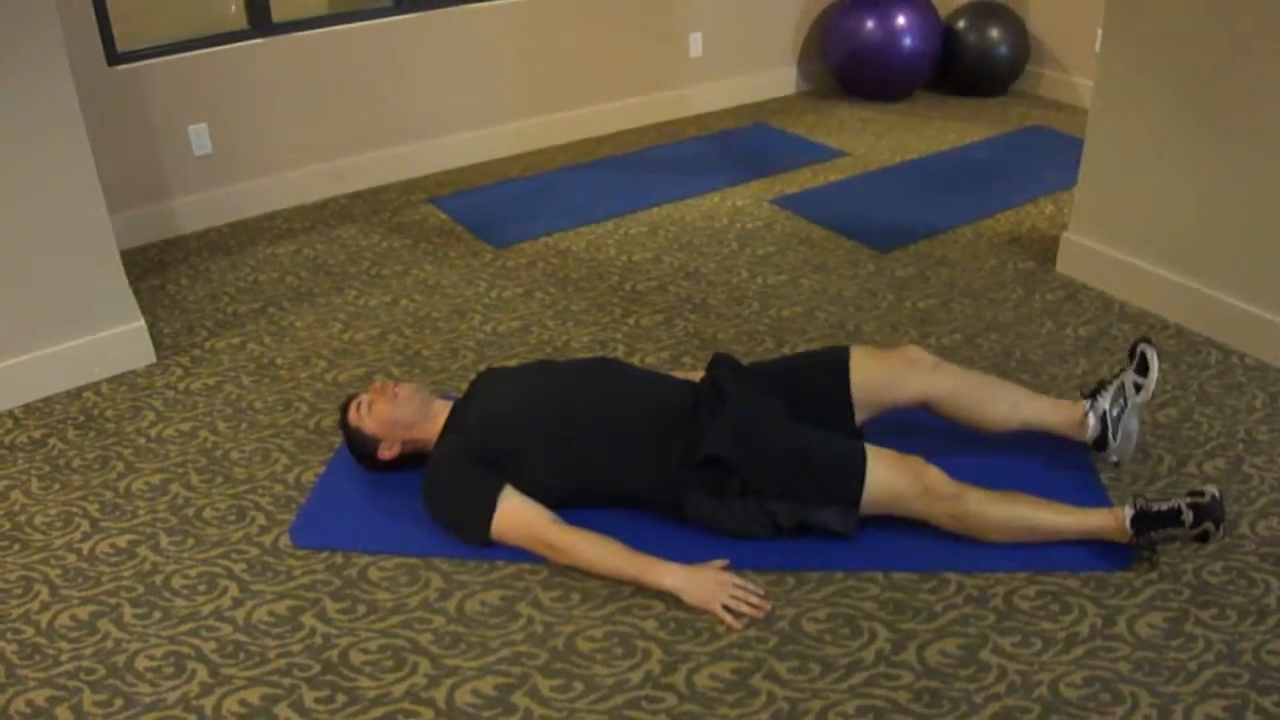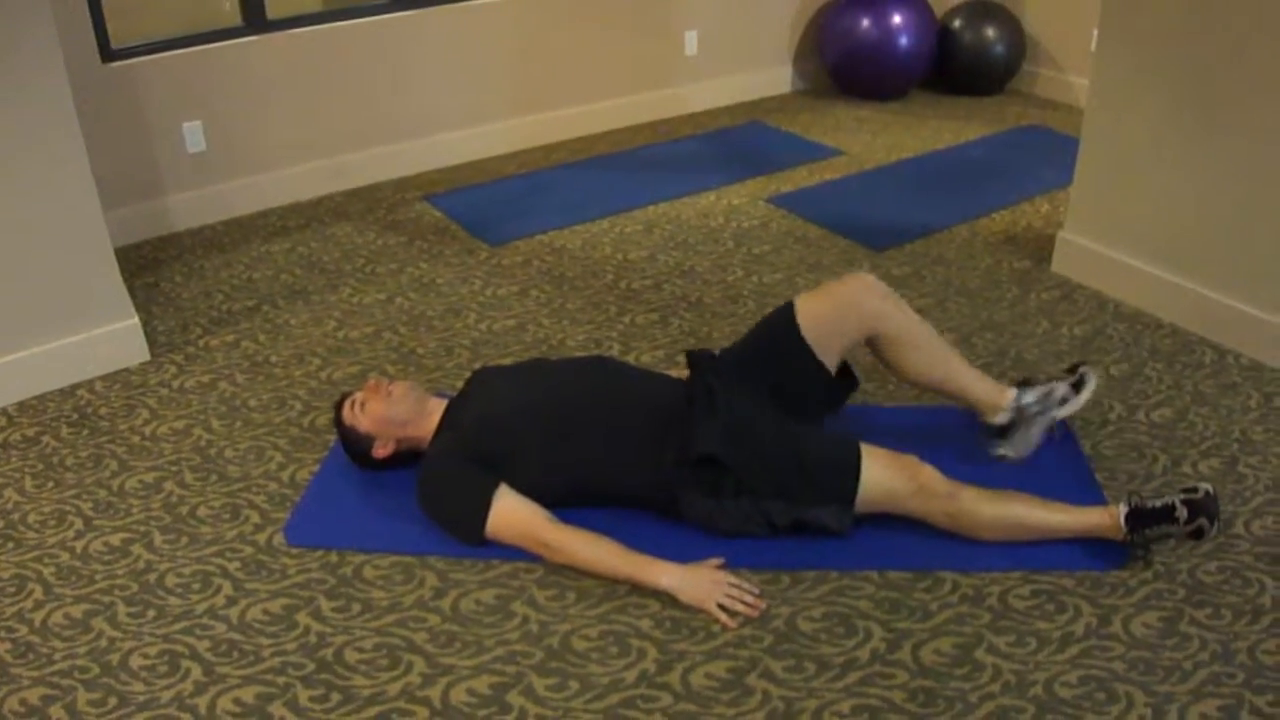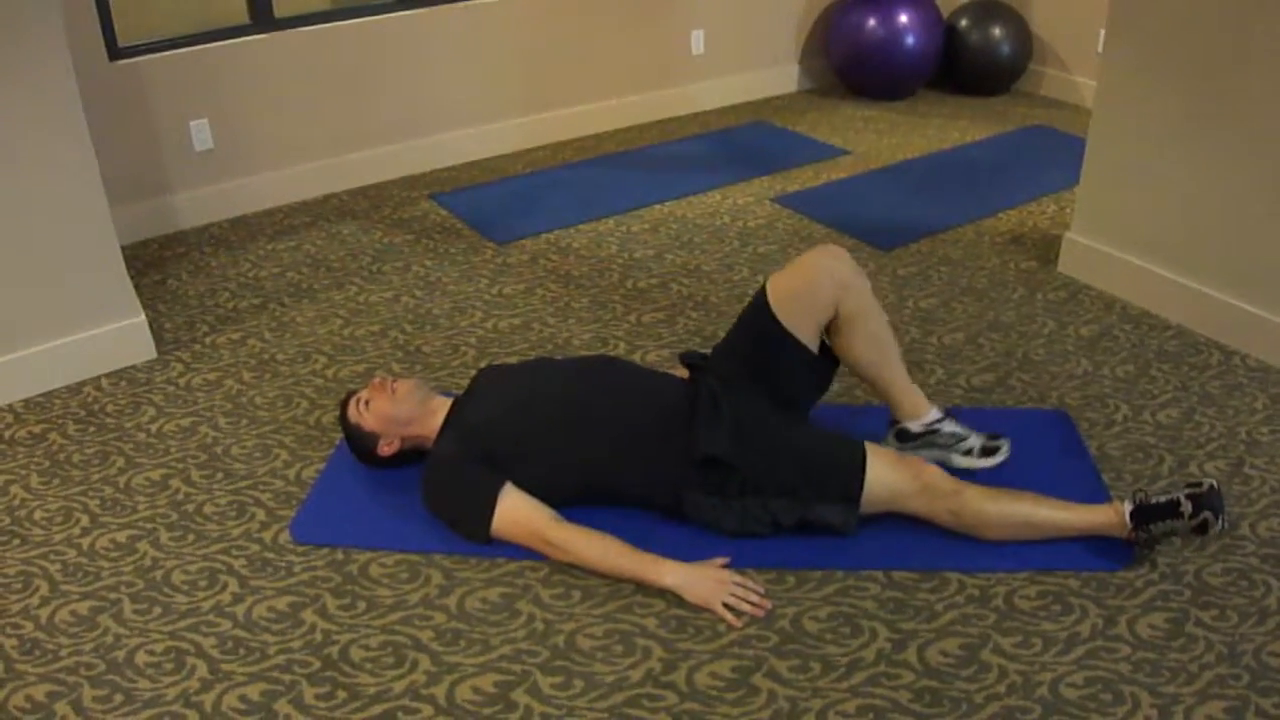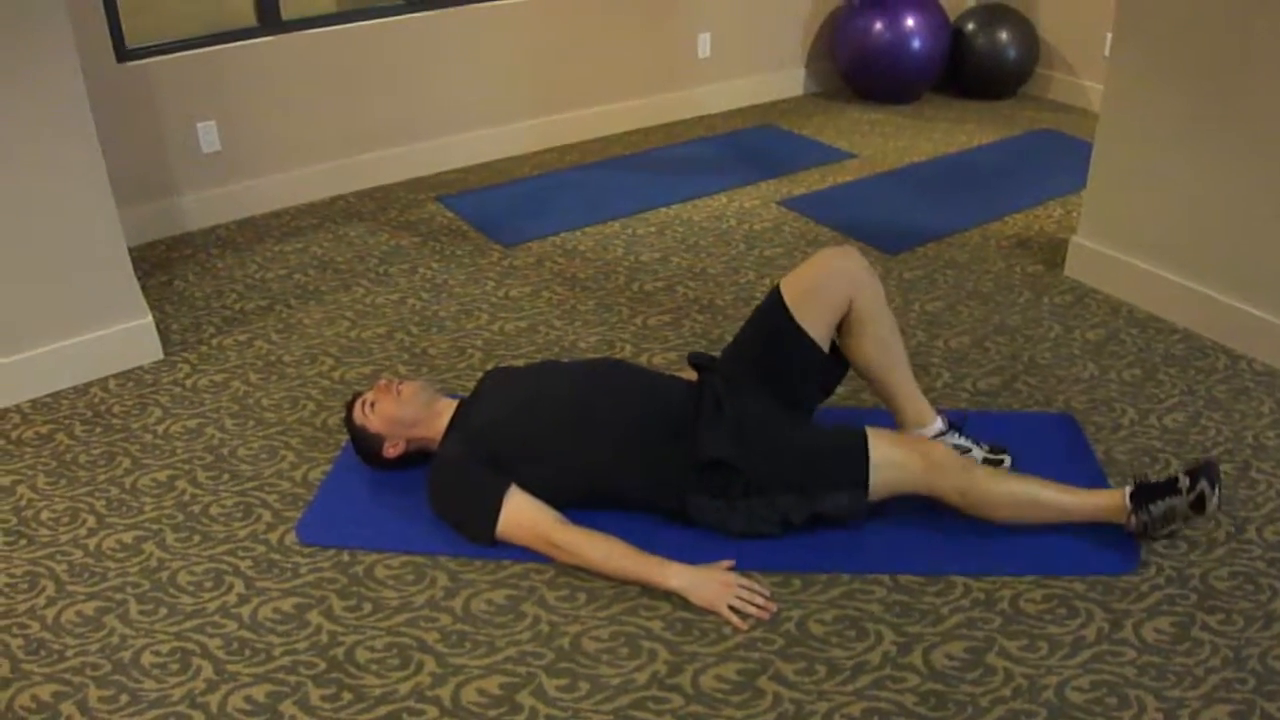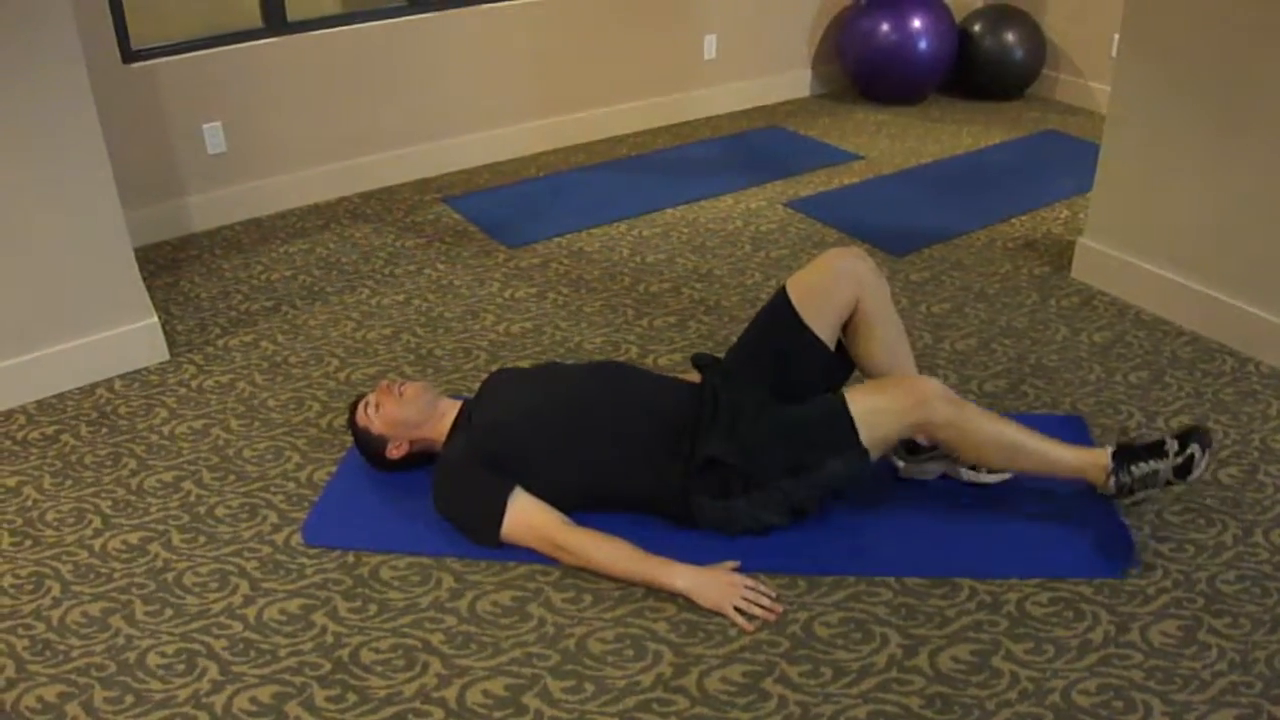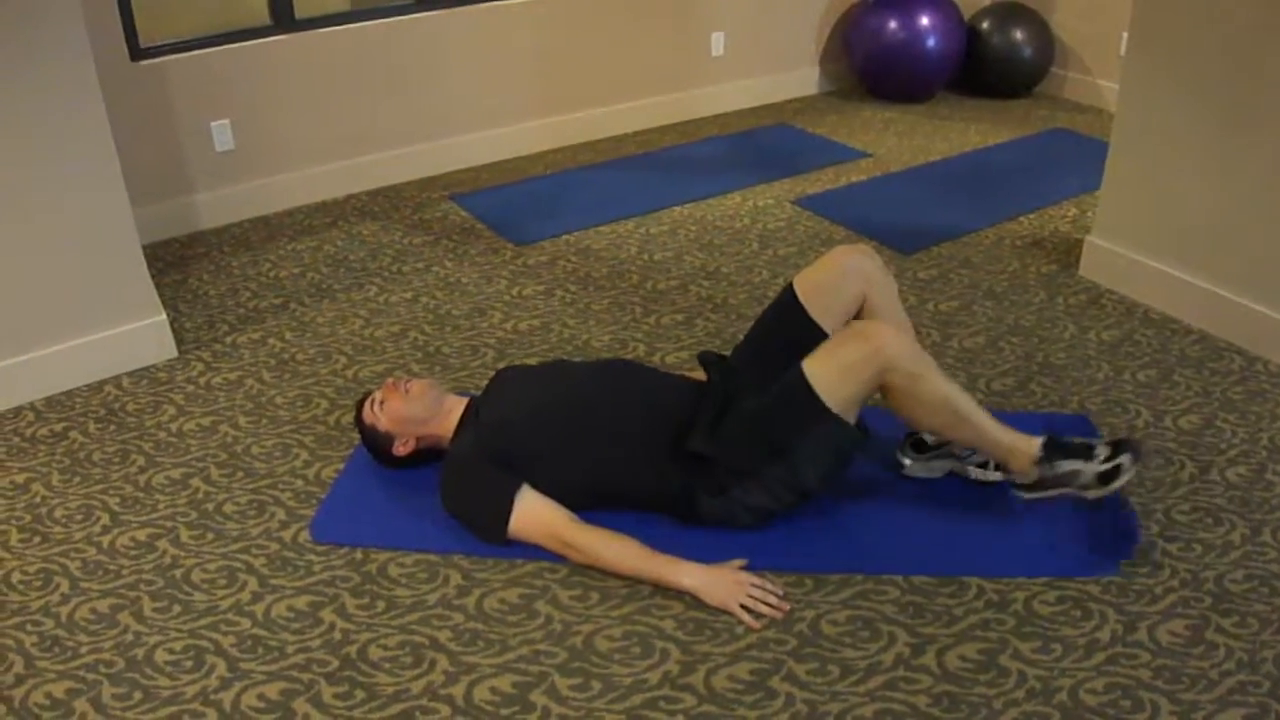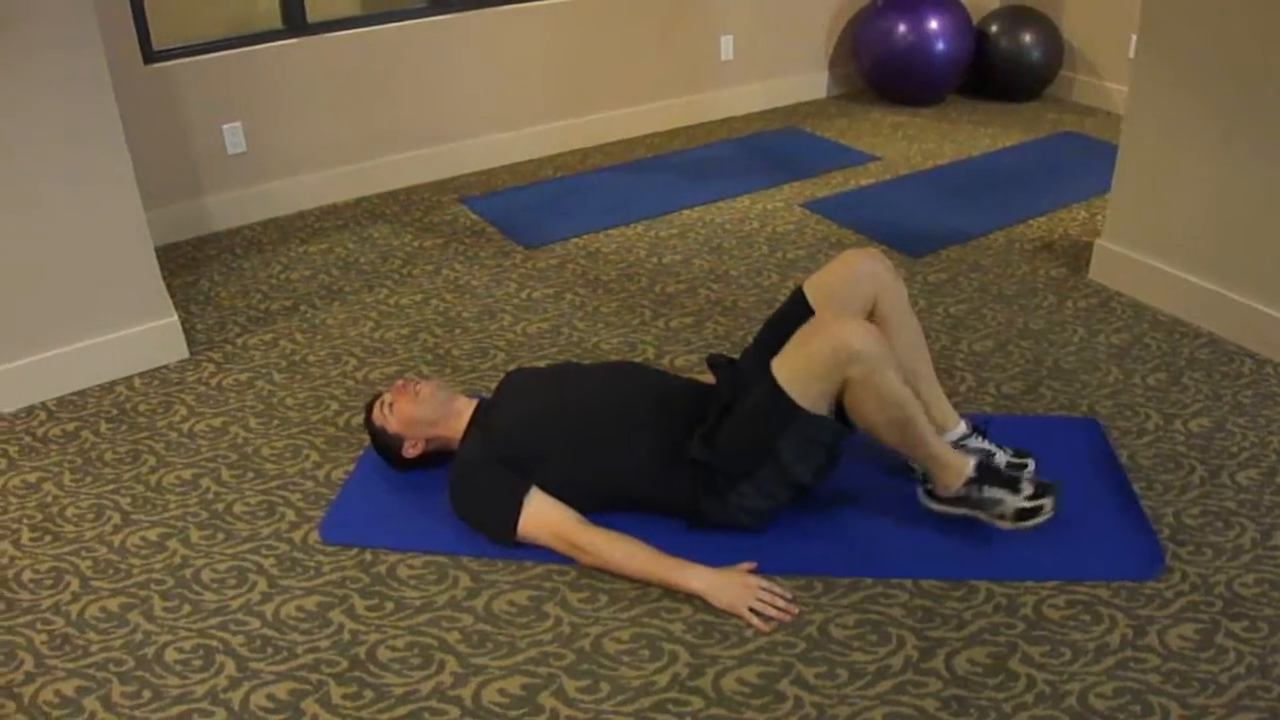
dt=0.3s
person 1, frame 1
left shoulder: (488, 386)
right shoulder: (452, 479)
right elbow: (554, 537)
left wrist: (690, 377)
right wrist: (676, 579)
left hip: (713, 400)
right hip: (710, 471)
left knee: (911, 364)
right knee: (922, 487)
left ankle: (1088, 422)
right ankle: (1128, 522)
person 1, frame 2
left shoulder: (483, 388)
right shoulder: (448, 477)
right elbow: (546, 535)
left wrist: (683, 374)
right wrist: (671, 577)
left hip: (707, 393)
right hip: (707, 469)
left knee: (862, 296)
right knee: (916, 484)
left ankle: (1009, 410)
right ankle: (1119, 521)
person 1, frame 3
left shoulder: (492, 383)
right shoulder: (452, 476)
right elbow: (552, 535)
left wrist: (691, 375)
right wrist: (677, 576)
left hip: (711, 394)
right hip: (714, 472)
left knee: (828, 271)
right knee: (921, 490)
left ankle: (921, 426)
right ankle: (1124, 518)
person 1, frame 4
left shoulder: (498, 387)
right shoulder: (459, 476)
right elbow: (556, 537)
left wrist: (693, 379)
right wrist: (682, 578)
left hip: (716, 395)
right hip: (721, 475)
left knee: (842, 269)
right knee: (930, 471)
left ankle: (925, 427)
right ankle: (1124, 505)
person 1, frame 5
left shoulder: (501, 386)
right shoulder: (460, 479)
right elbow: (559, 538)
left wrist: (699, 380)
right wrist: (687, 579)
left hip: (719, 399)
right hip: (725, 477)
left knee: (847, 268)
right knee: (919, 391)
left ankle: (928, 447)
right ankle: (1102, 468)
person 1, frame 6
left shoulder: (508, 385)
right shoulder: (469, 473)
right elbow: (568, 534)
left wrist: (700, 378)
right wrist: (692, 577)
left hip: (719, 394)
right hip: (725, 473)
left knee: (856, 264)
right knee: (879, 343)
left ankle: (937, 440)
right ankle: (1030, 461)
person 1, frame 7
left shoulder: (515, 388)
right shoulder: (477, 476)
right elbow: (575, 537)
left wrist: (722, 380)
right wrist: (704, 580)
left hip: (725, 397)
right hip: (729, 478)
left knee: (866, 269)
right knee: (848, 339)
left ankle: (949, 435)
right ankle: (954, 479)
